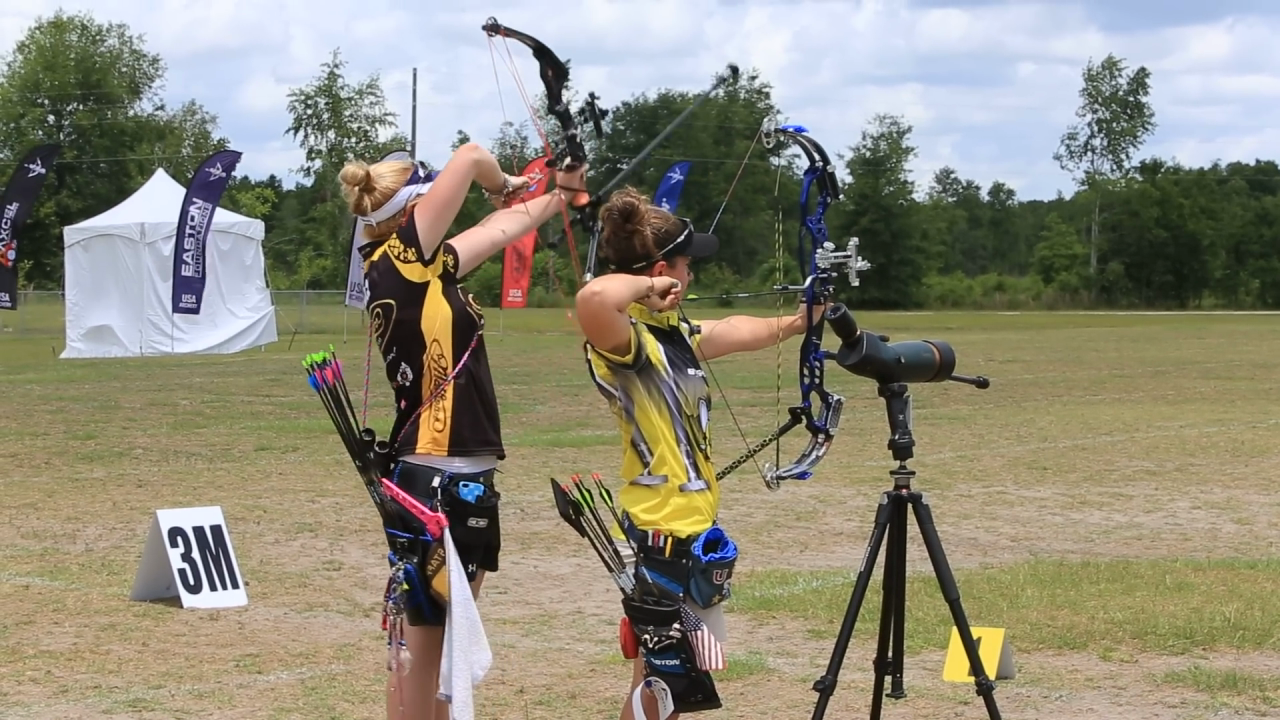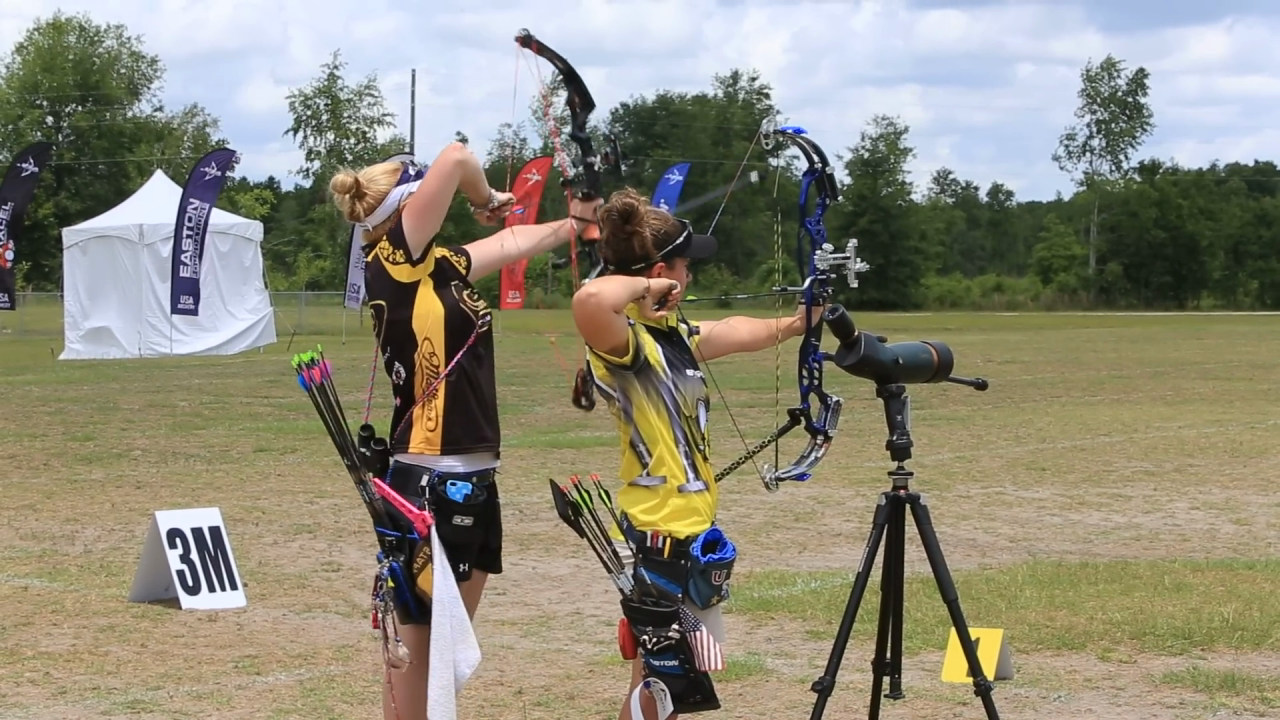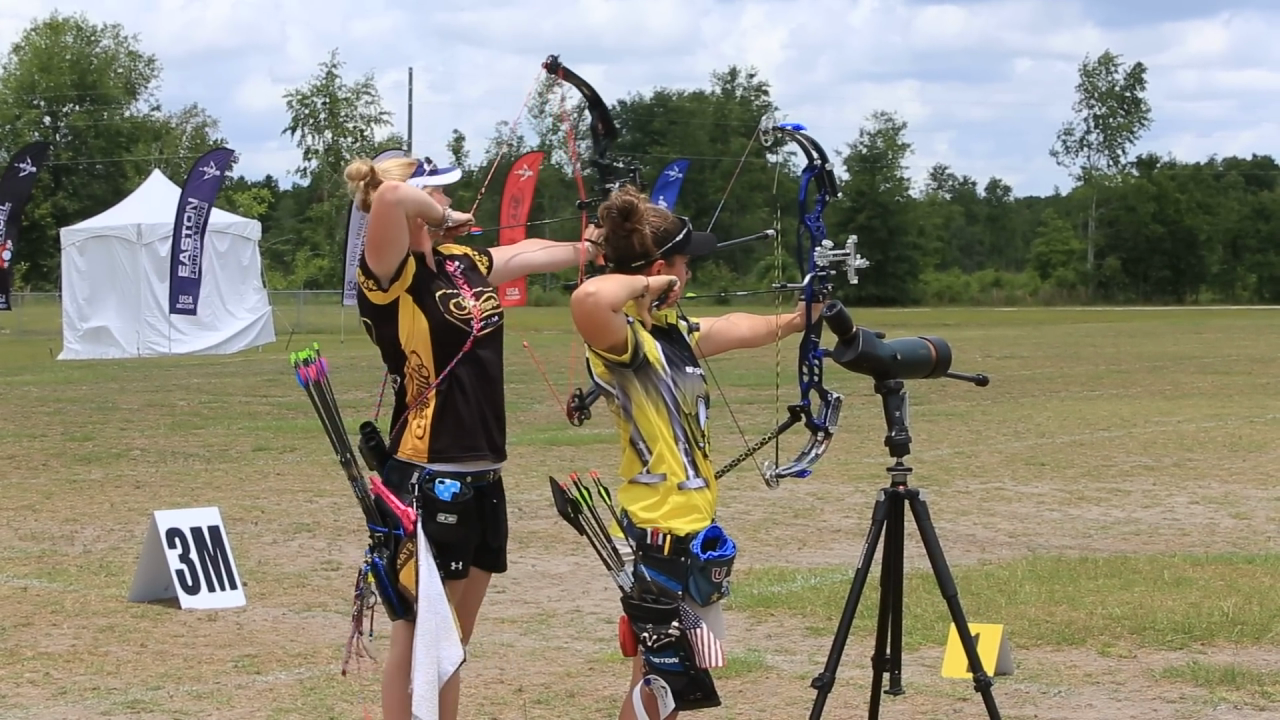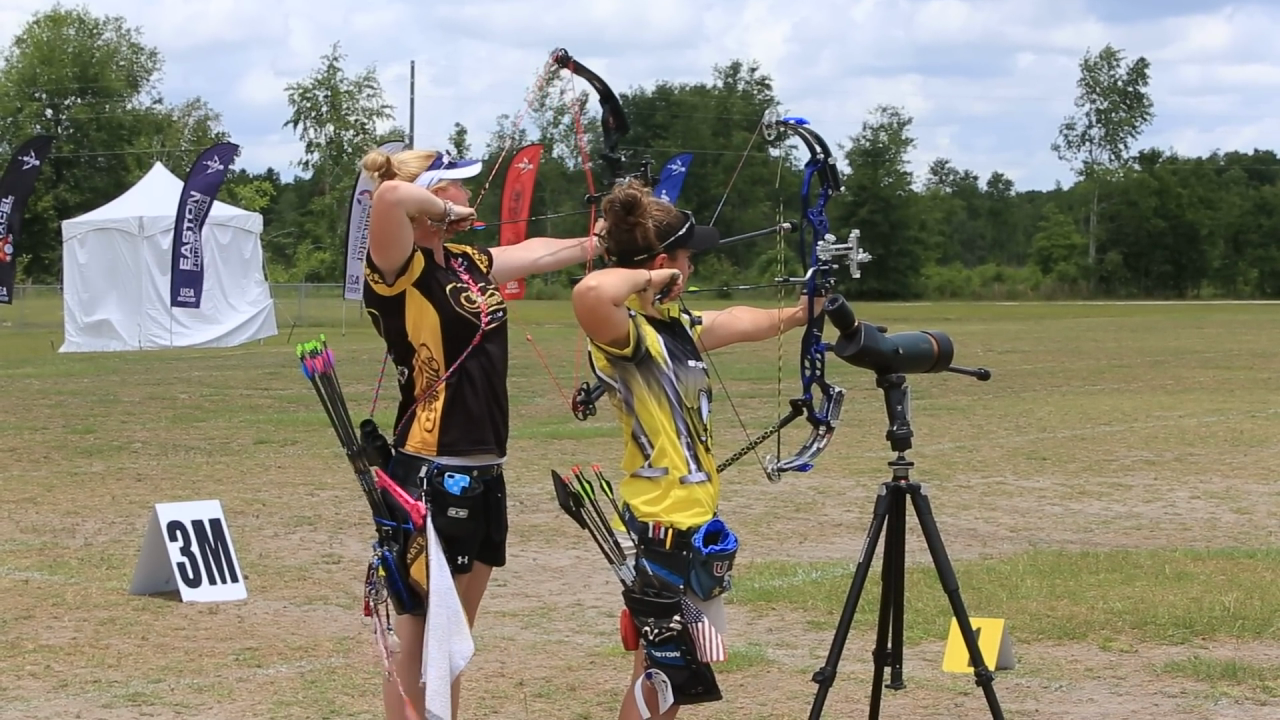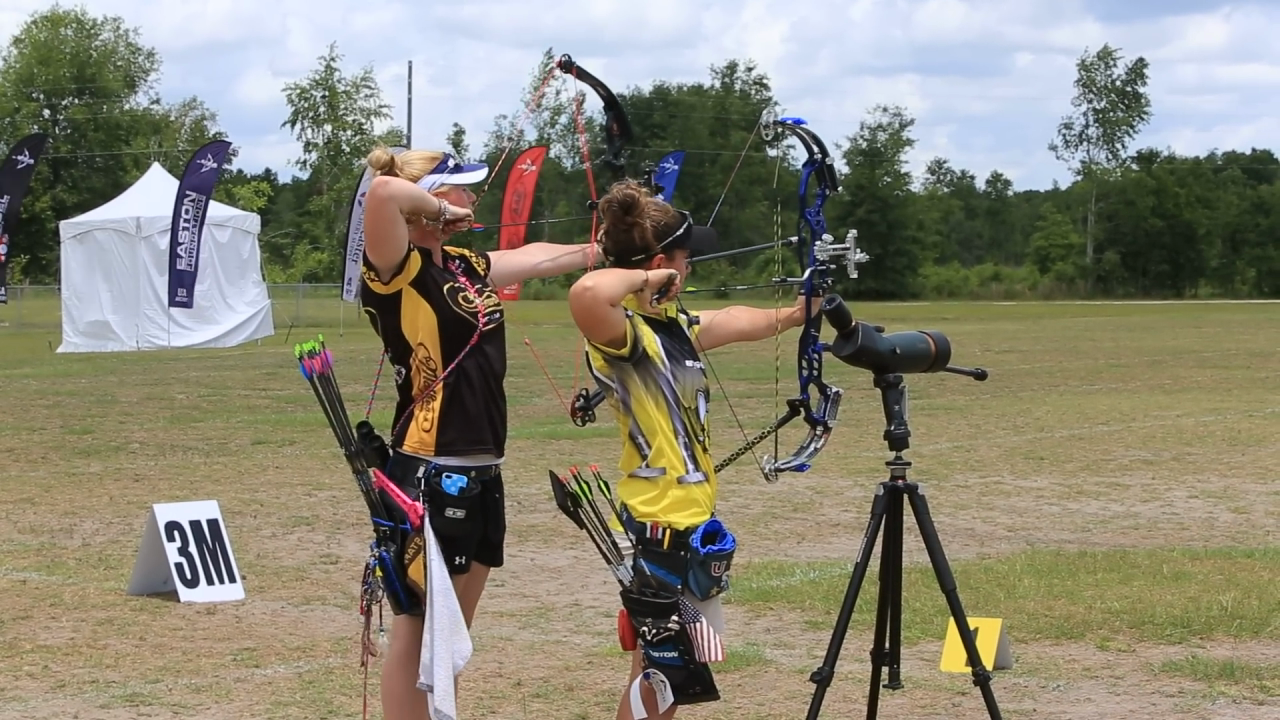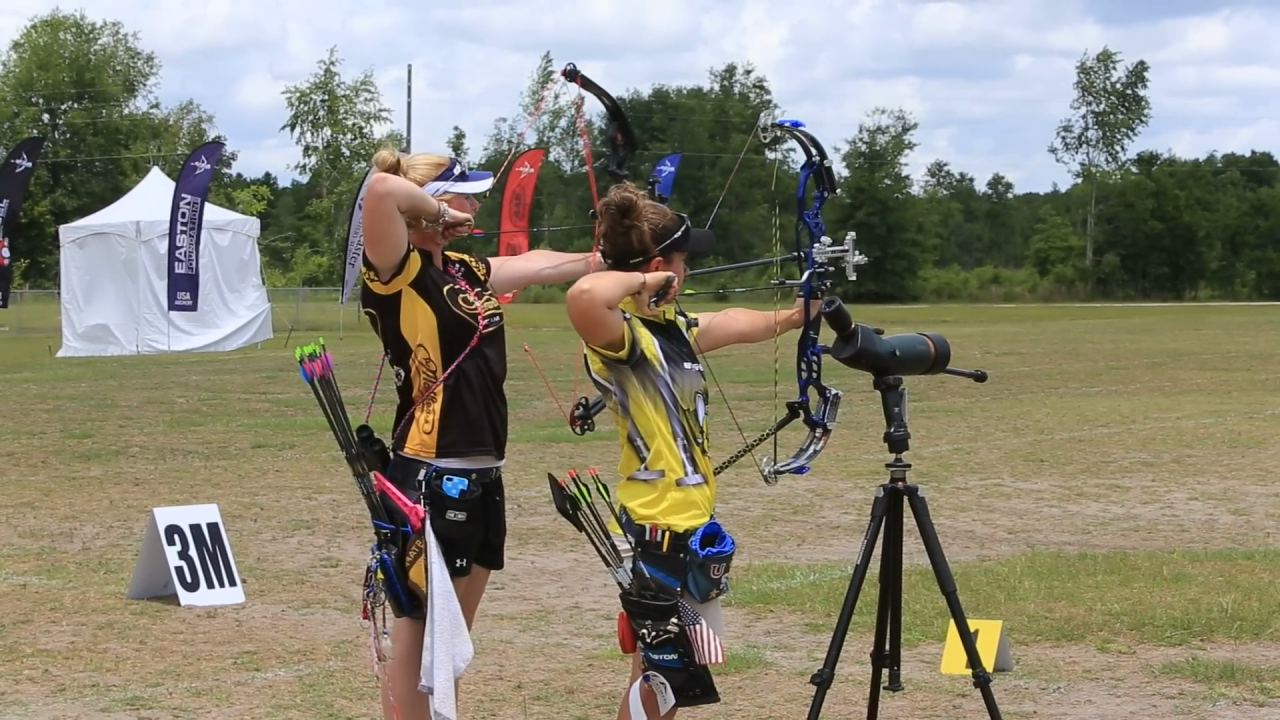
dt=0.5s
person 1, frame 1
left shoulder: (422, 266)
right shoulder: (398, 262)
left elbow: (495, 231)
right elbow: (469, 157)
left wrist: (559, 196)
right wrist: (503, 186)
left hip: (462, 476)
right hip: (436, 481)
left knee: (449, 636)
right knee: (423, 641)
person 1, frame 2
left shoulder: (438, 265)
right shoulder: (394, 261)
left elbow: (508, 244)
right elbow: (453, 158)
left wrist: (571, 224)
right wrist: (487, 198)
left hip: (471, 478)
right hip: (431, 482)
right knee: (418, 643)
person 1, frame 3
left shoulder: (461, 263)
right shoulder: (390, 276)
left elbow: (526, 253)
right elbow: (388, 197)
left wrist: (587, 249)
right wrist: (444, 218)
left hip: (480, 480)
right hip: (429, 484)
left knee: (452, 641)
right knee: (416, 642)
person 1, frame 4
left shoulder: (465, 262)
right shoulder: (399, 271)
left elbow: (530, 253)
right elbow: (391, 197)
left wrist: (597, 244)
right wrist: (444, 212)
left hip: (481, 474)
right hip: (431, 478)
right knee: (419, 636)
person 1, frame 5
left shoulder: (463, 266)
right shoulder: (396, 271)
left elbow: (532, 257)
right elbow: (383, 192)
left wrist: (599, 250)
right wrist: (439, 213)
left hip: (479, 475)
right hip: (429, 479)
right knee: (416, 635)
person 1, frame 6
left shoulder: (465, 271)
right shoulder: (396, 274)
left elbow: (534, 264)
right elbow: (381, 186)
left wrist: (602, 259)
right wrist: (436, 215)
left hip: (480, 478)
right hip: (429, 482)
right knee: (418, 638)
person 2, frame 1
left shoulder: (672, 330)
right shoulder: (626, 339)
left elbow: (734, 331)
right elbow: (592, 297)
left wrist: (792, 323)
right wrist: (646, 287)
left hip: (690, 533)
right hip: (660, 538)
person 2, frame 2
left shoulder: (672, 332)
right shoulder: (624, 340)
left elbow: (733, 331)
right elbow: (589, 299)
left wrist: (792, 326)
right wrist: (642, 286)
left hip: (689, 535)
right hip: (658, 540)
person 2, frame 3
left shoulder: (672, 329)
right shoulder: (624, 337)
left elbow: (732, 328)
right elbow: (587, 298)
left wrist: (791, 322)
right wrist: (642, 285)
left hip: (689, 531)
right hip: (658, 538)
person 2, frame 4
left shoulder: (675, 324)
right shoulder: (626, 332)
left elbow: (736, 321)
right elbow: (589, 292)
left wrist: (794, 315)
right wrist: (646, 278)
left hip: (691, 525)
right hip: (660, 531)
left knee: (675, 673)
right knee: (658, 676)
person 2, frame 5
left shoulder: (672, 322)
right shoulder: (623, 330)
left elbow: (732, 320)
right elbow: (585, 292)
left wrist: (791, 315)
right wrist: (641, 279)
left hip: (689, 523)
right hip: (658, 530)
left knee: (673, 671)
person 2, frame 6
left shoulder: (671, 325)
right shoulder: (622, 333)
left elbow: (732, 322)
right elbow: (582, 294)
left wrist: (790, 318)
right wrist: (639, 282)
left hip: (689, 527)
right hip: (658, 533)
left knee: (674, 674)
